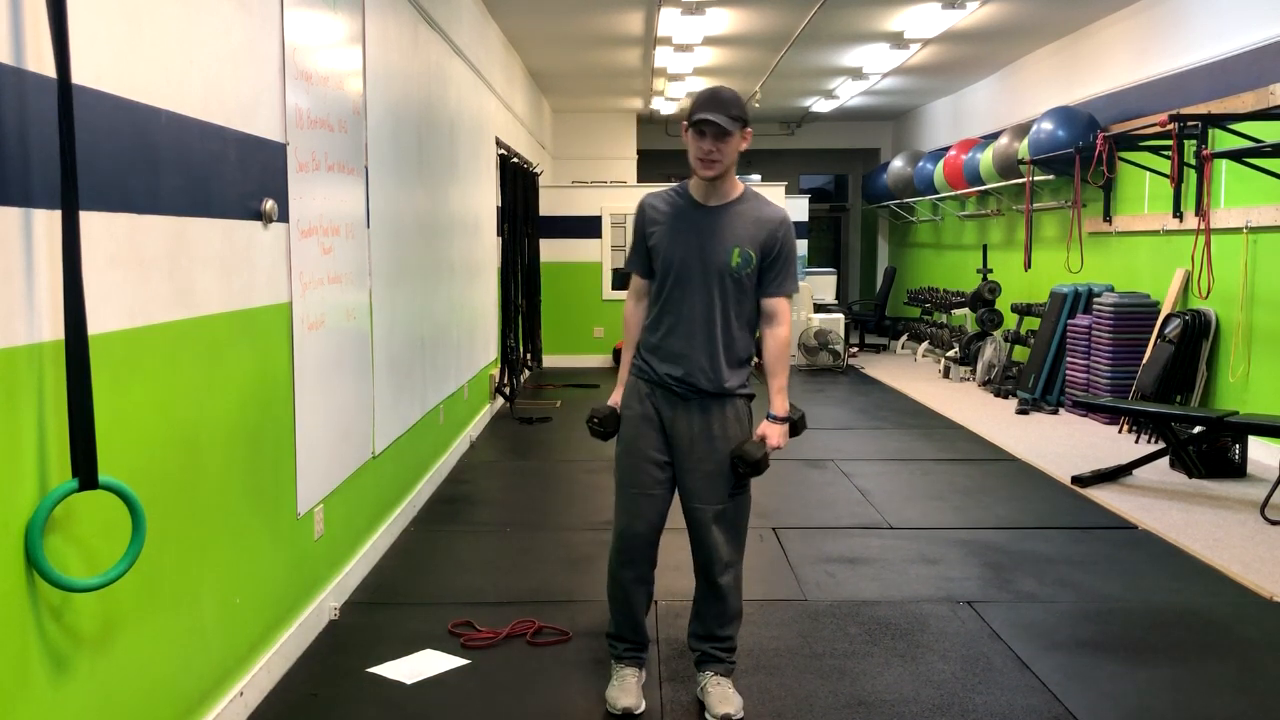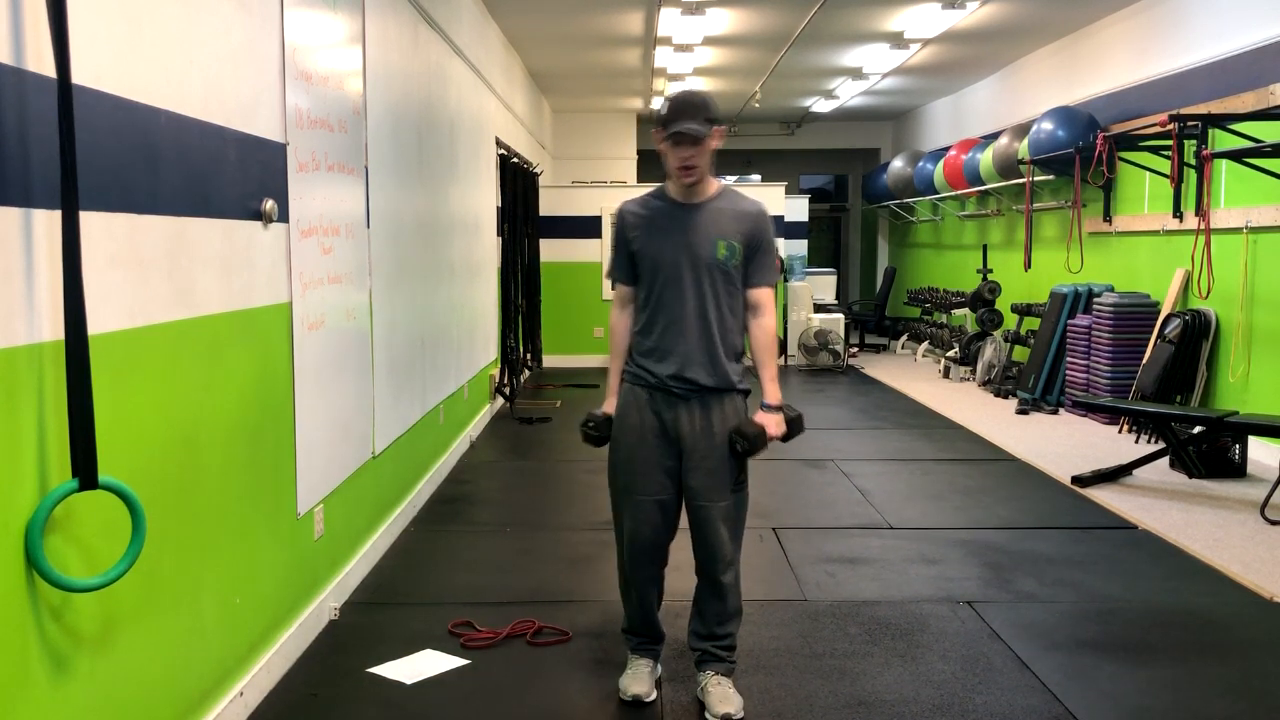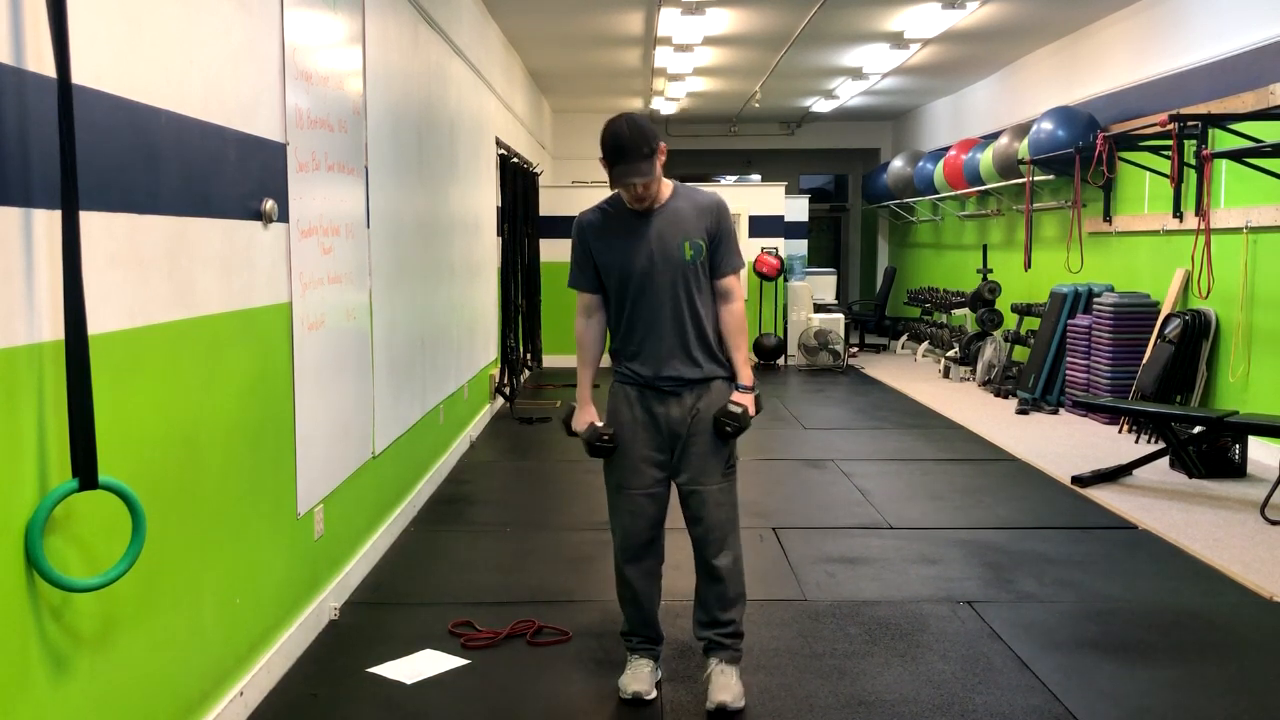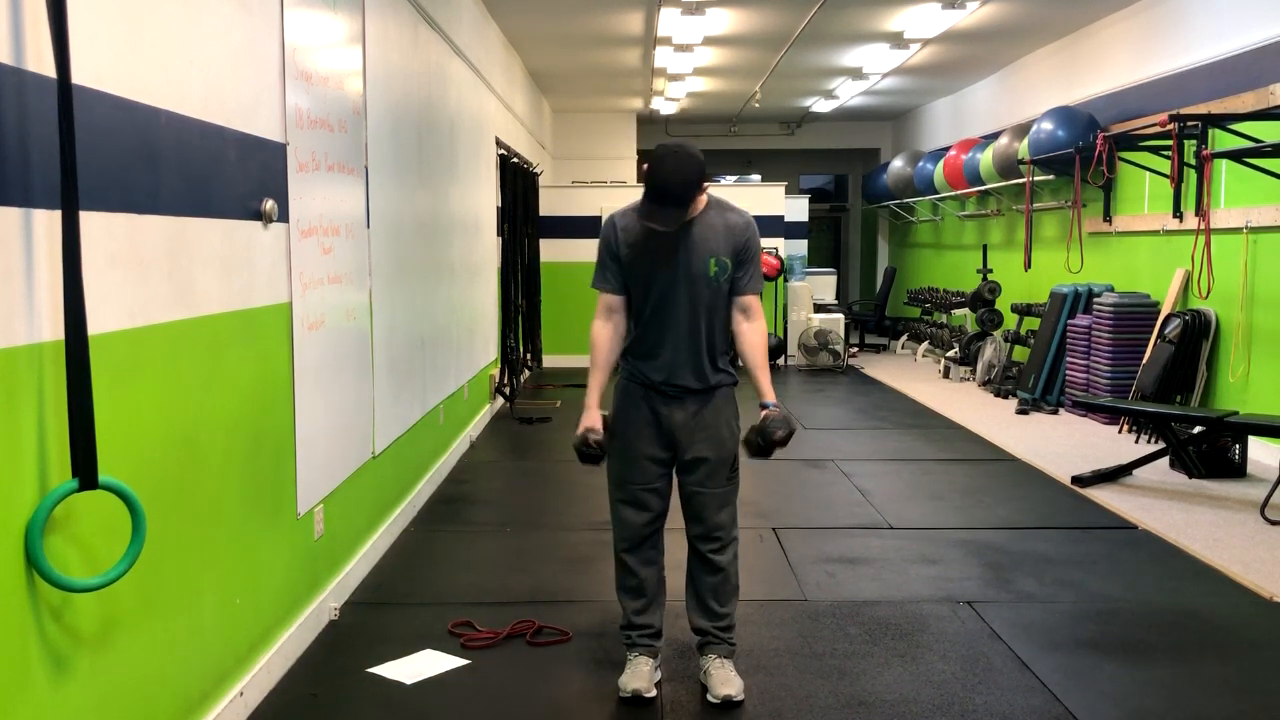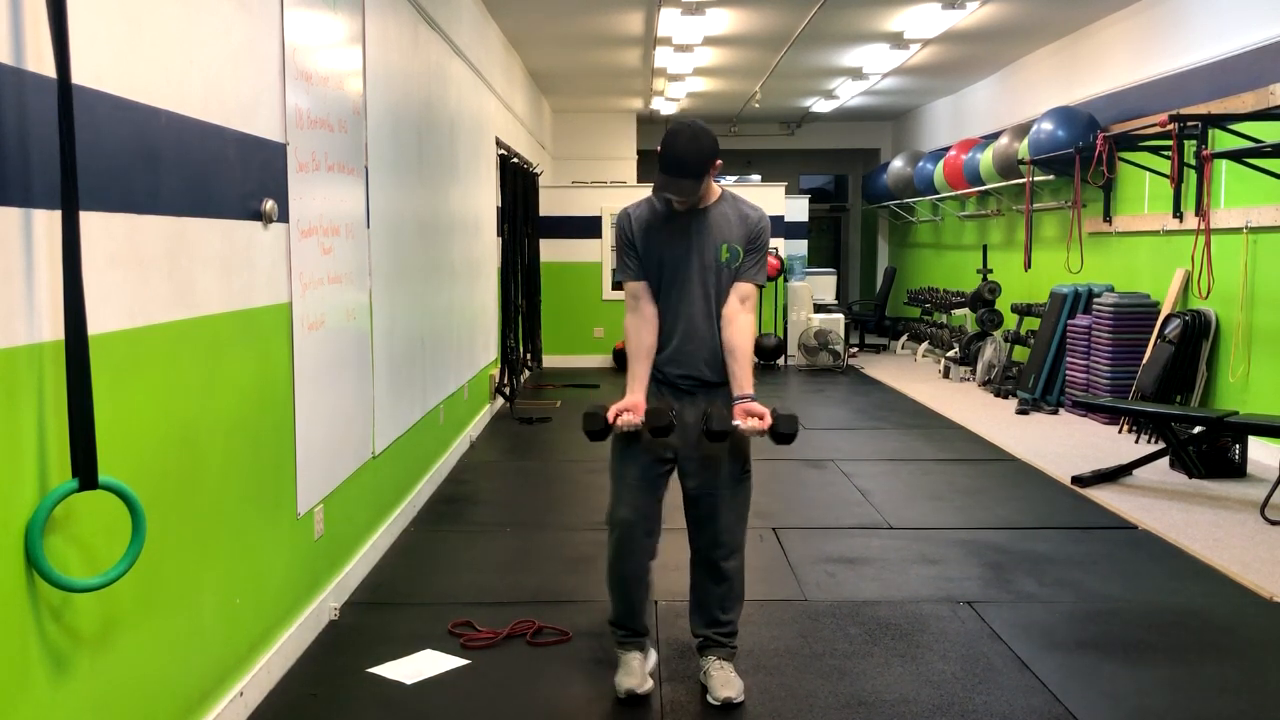
dt=0.5s
person 1, frame 1
left shoulder: (769, 225)
right shoulder: (655, 210)
left elbow: (776, 322)
right elbow: (639, 298)
left wrist: (777, 411)
right wrist: (622, 382)
left hip: (721, 405)
right hip: (649, 397)
left knee: (718, 547)
right knee: (632, 535)
left ankle: (714, 665)
right ankle: (628, 658)
person 1, frame 2
left shoulder: (748, 217)
right shoulder: (633, 216)
left elbow: (760, 311)
right elbow: (624, 307)
left wrist: (771, 401)
right wrist: (612, 391)
left hip: (718, 404)
right hip: (643, 401)
left knee: (718, 545)
right knee: (640, 539)
left ankle: (715, 665)
right ankle: (643, 651)
person 1, frame 3
left shoulder: (708, 210)
right shoulder: (592, 226)
left elbow: (730, 299)
right elbow: (590, 315)
left wrist: (744, 381)
right wrist: (583, 398)
left hip: (705, 392)
right hip: (633, 397)
left knee: (716, 530)
right knee: (635, 533)
left ankle: (723, 655)
right ankle: (643, 650)
person 1, frame 4
left shoulder: (736, 228)
right shoulder: (621, 228)
left elbow: (747, 316)
right elbow: (610, 317)
left wrist: (768, 399)
right wrist: (592, 404)
left hip: (709, 398)
right hip: (640, 398)
left knee: (714, 530)
right knee: (636, 529)
left ankle: (716, 649)
right ankle: (643, 648)
person 1, frame 5
left shoulder: (748, 222)
right shoulder: (635, 222)
left elbow: (739, 311)
right elbow: (640, 311)
left wrist: (744, 396)
right wrist: (635, 393)
left hip: (716, 397)
right hip: (654, 391)
left knee: (720, 537)
right knee: (629, 526)
left ankle: (716, 651)
right ankle: (633, 643)
